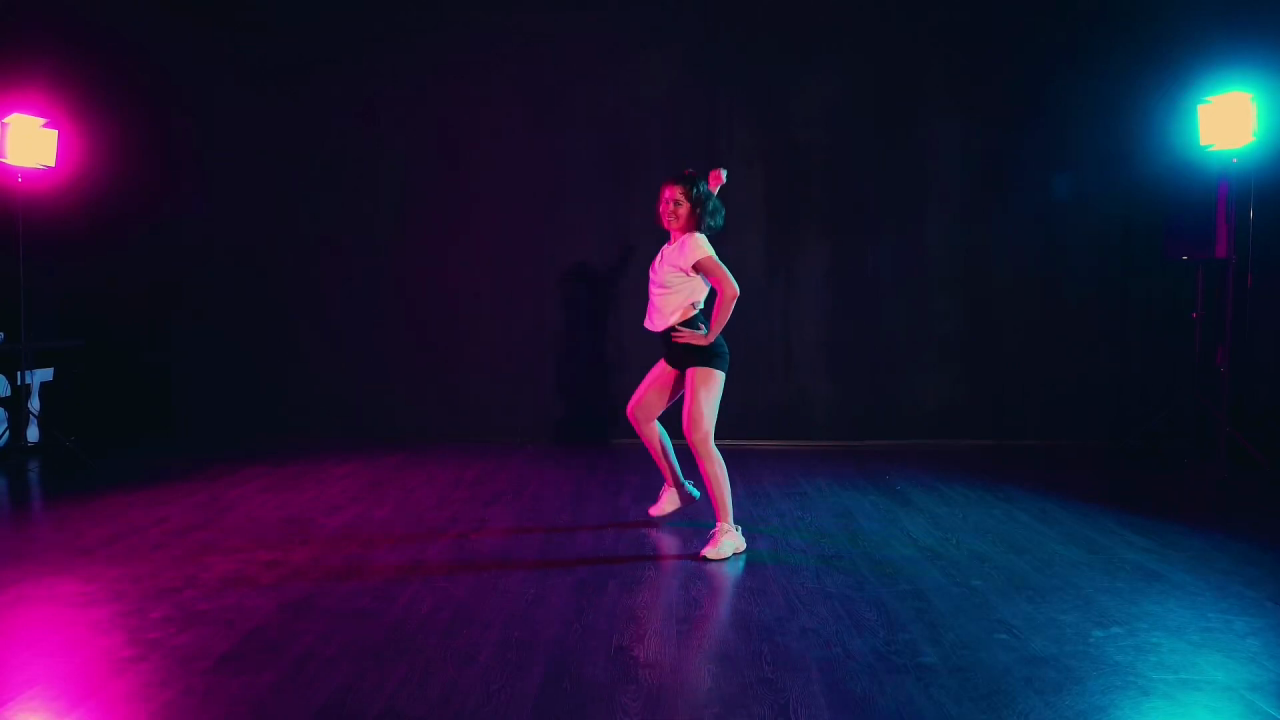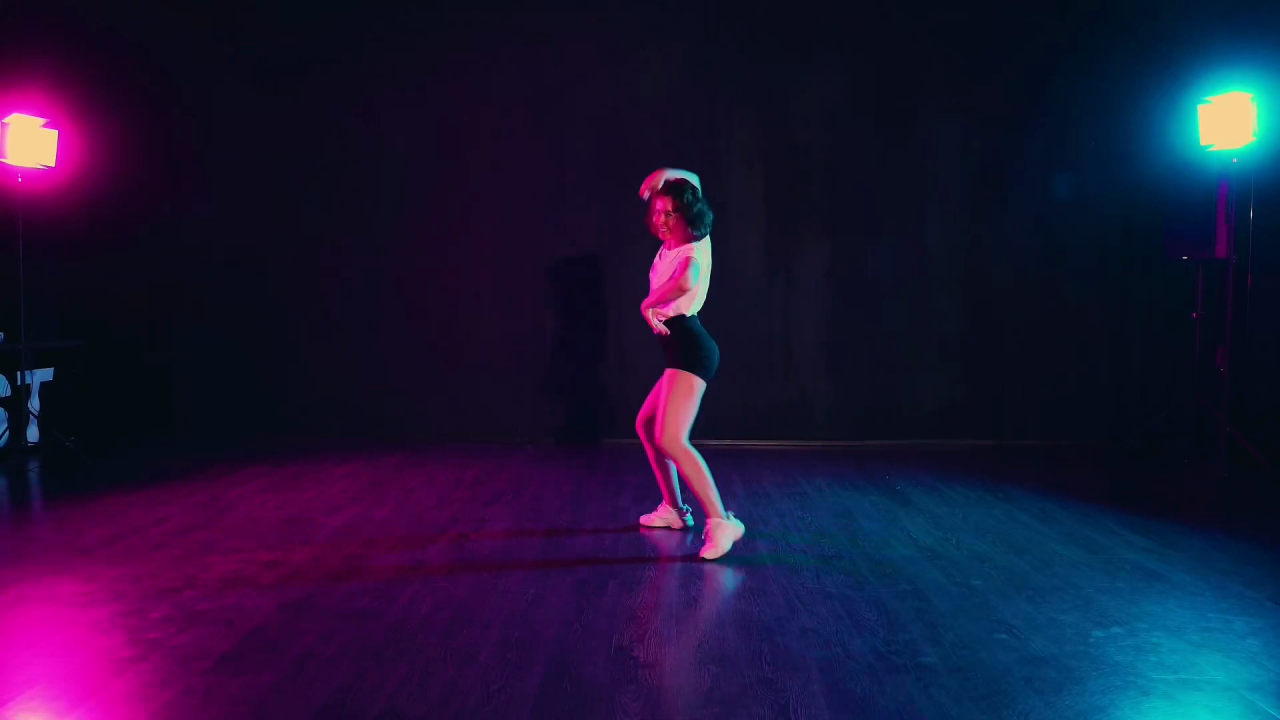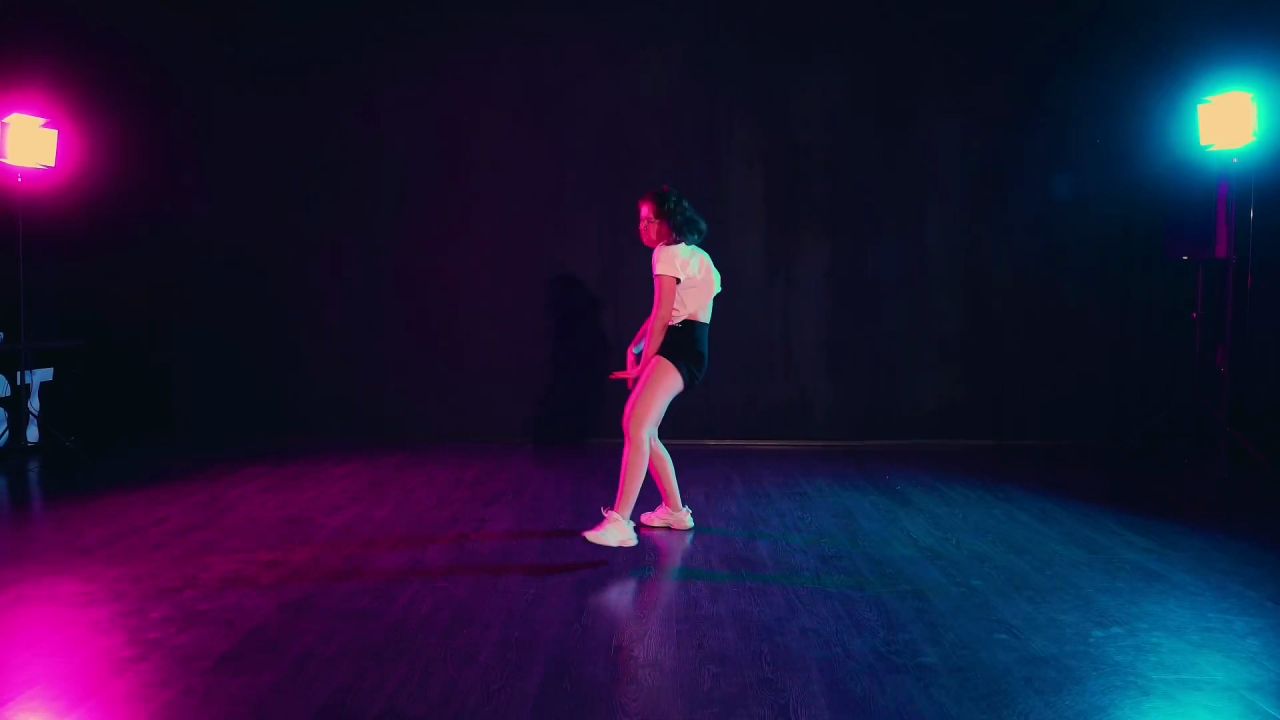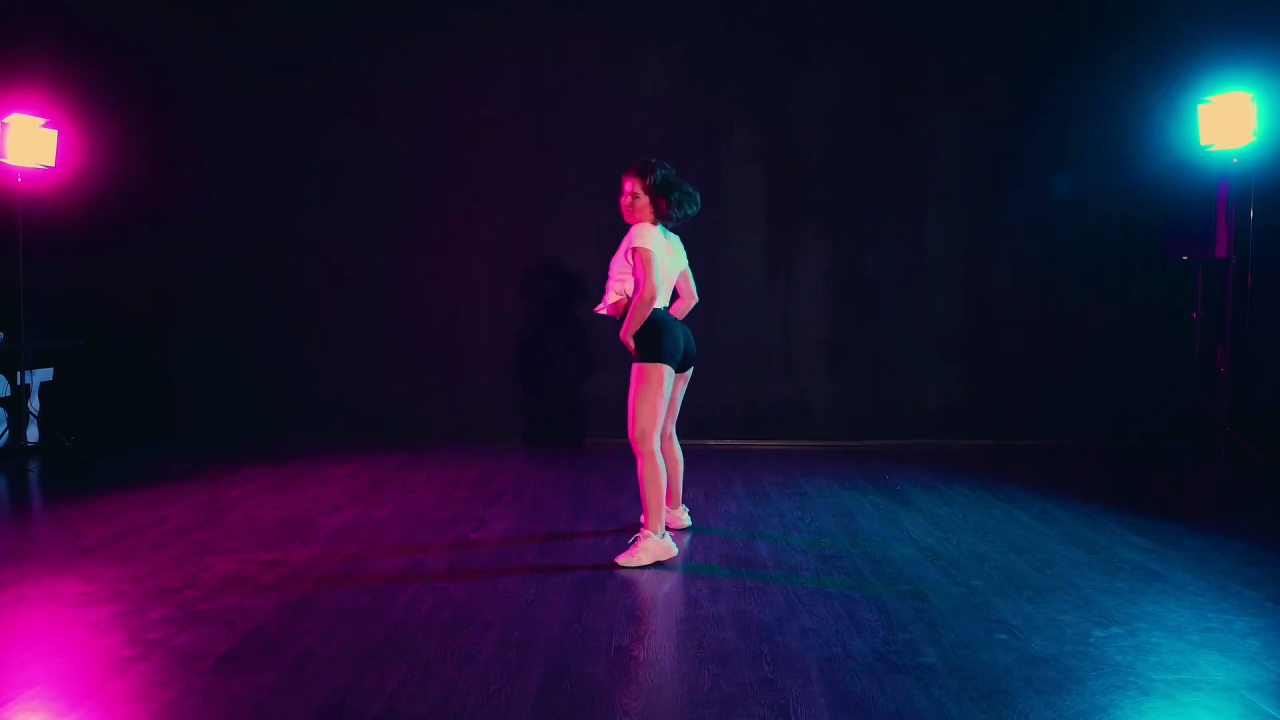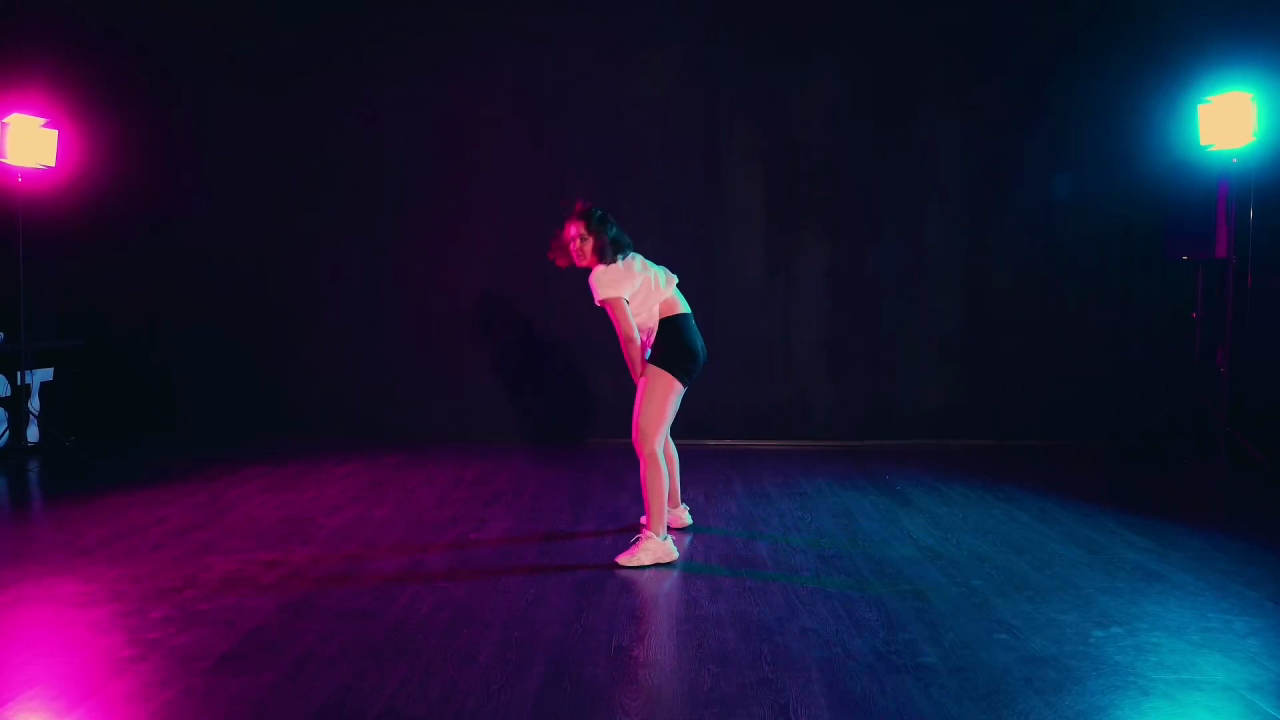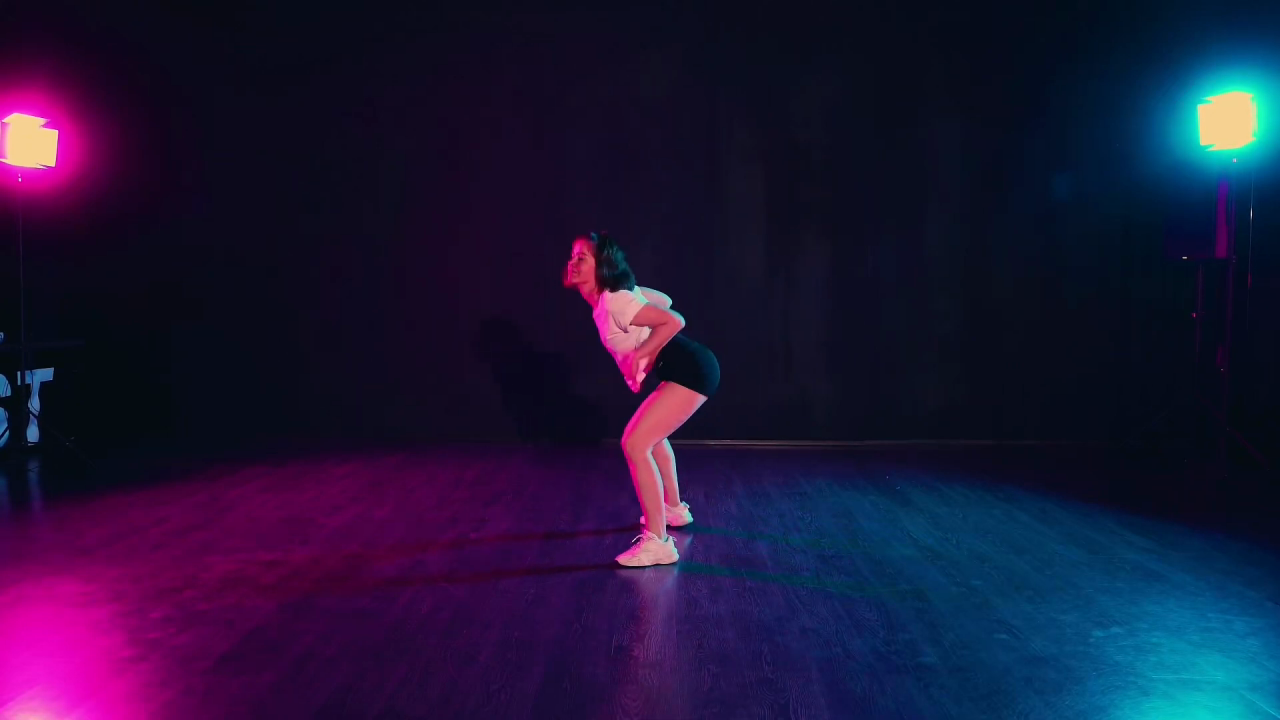
dt=0.3s
person 1, frame 1
left shoulder: (694, 244)
right shoulder: (674, 244)
left elbow: (730, 290)
right elbow: (676, 222)
left wrist: (710, 335)
right wrist: (713, 187)
left hip: (702, 349)
right hip: (677, 349)
left knee: (698, 435)
right knee: (638, 412)
left ankle: (727, 530)
right ankle: (676, 489)
person 1, frame 2
left shoulder: (690, 249)
right shoulder: (687, 243)
left elbow: (682, 284)
right elbow: (690, 183)
left wrist: (649, 304)
right wrist: (665, 176)
left hip: (690, 350)
right hip: (684, 350)
left knee: (671, 438)
right knee: (646, 424)
left ankle: (721, 520)
right ankle: (673, 508)
person 1, frame 3
left shoulder: (668, 255)
right shoulder: (686, 252)
left elbow: (661, 317)
left wrist: (643, 365)
right wrist: (636, 345)
left hip: (681, 346)
right hip: (679, 345)
left knee: (635, 423)
right knee: (637, 428)
left ankle: (619, 521)
right ankle: (675, 510)
person 1, frame 4
left shoulder: (642, 236)
right shoulder: (671, 240)
left elbow: (648, 292)
right elbow: (690, 297)
left wrist: (628, 330)
left hip: (654, 341)
right hip: (676, 337)
left knee: (642, 437)
right knee: (662, 432)
left ankle: (655, 538)
right ankle: (674, 510)
person 1, frame 5
left shoulder: (601, 277)
right shoulder: (627, 260)
left elbow: (628, 334)
right elbow: (666, 284)
left wrist: (637, 370)
left hip: (675, 346)
right hip: (683, 341)
left knee: (645, 440)
right knee: (657, 434)
left ankle: (656, 540)
right ankle: (674, 510)
person 1, frame 6
left shoulder: (616, 303)
right shoulder: (605, 300)
left elbow: (674, 321)
right elbow: (661, 301)
left wrist: (638, 354)
left hip: (691, 371)
right hip: (682, 368)
left knee: (635, 445)
right knee: (647, 433)
left ankle: (657, 544)
right ankle: (673, 508)
